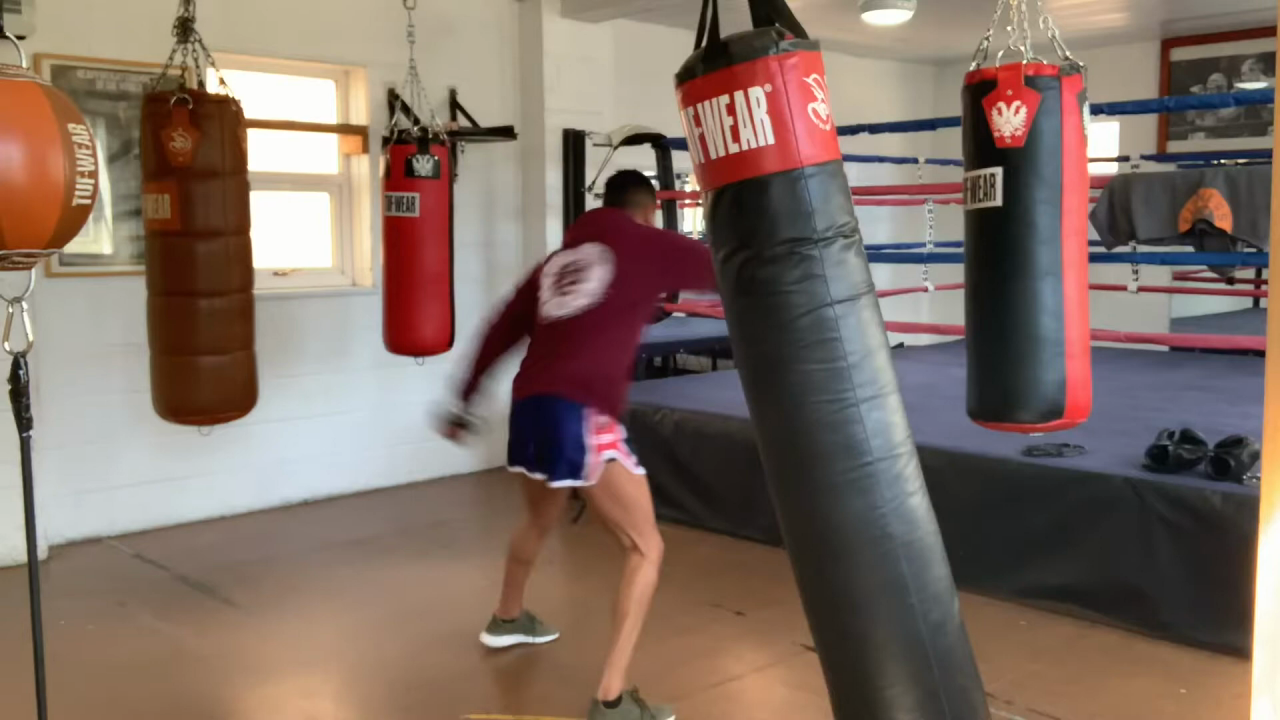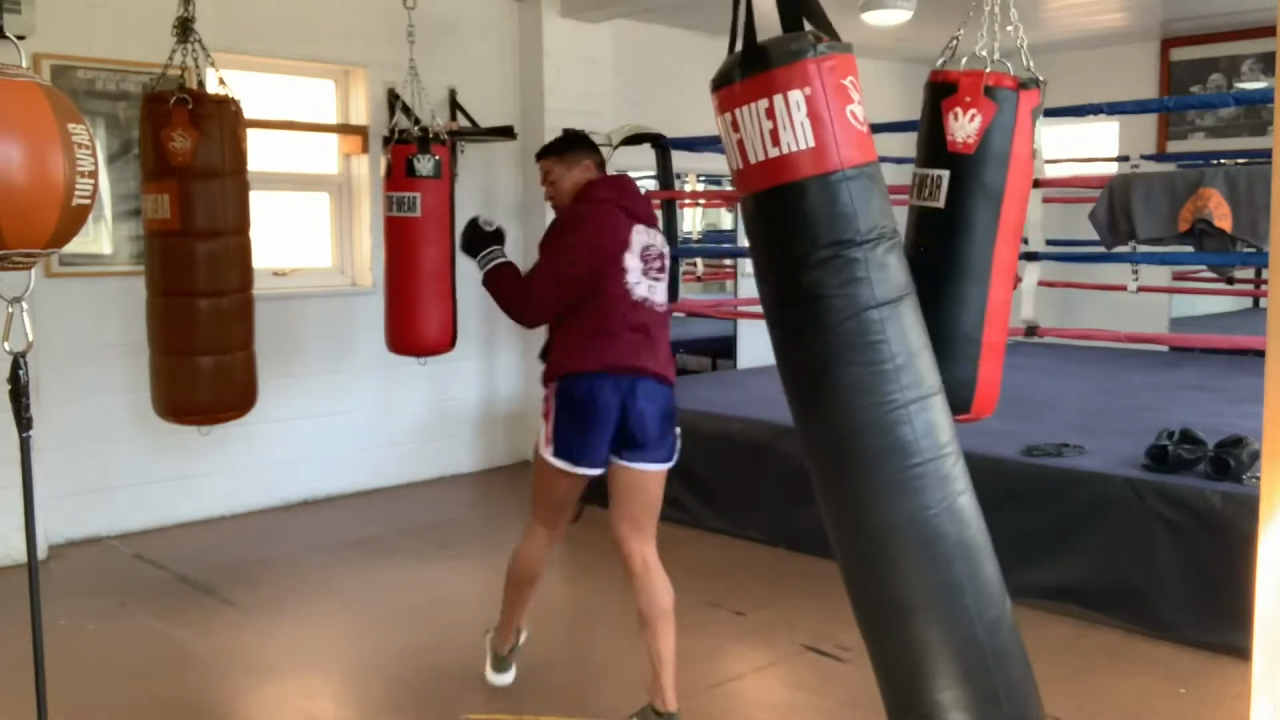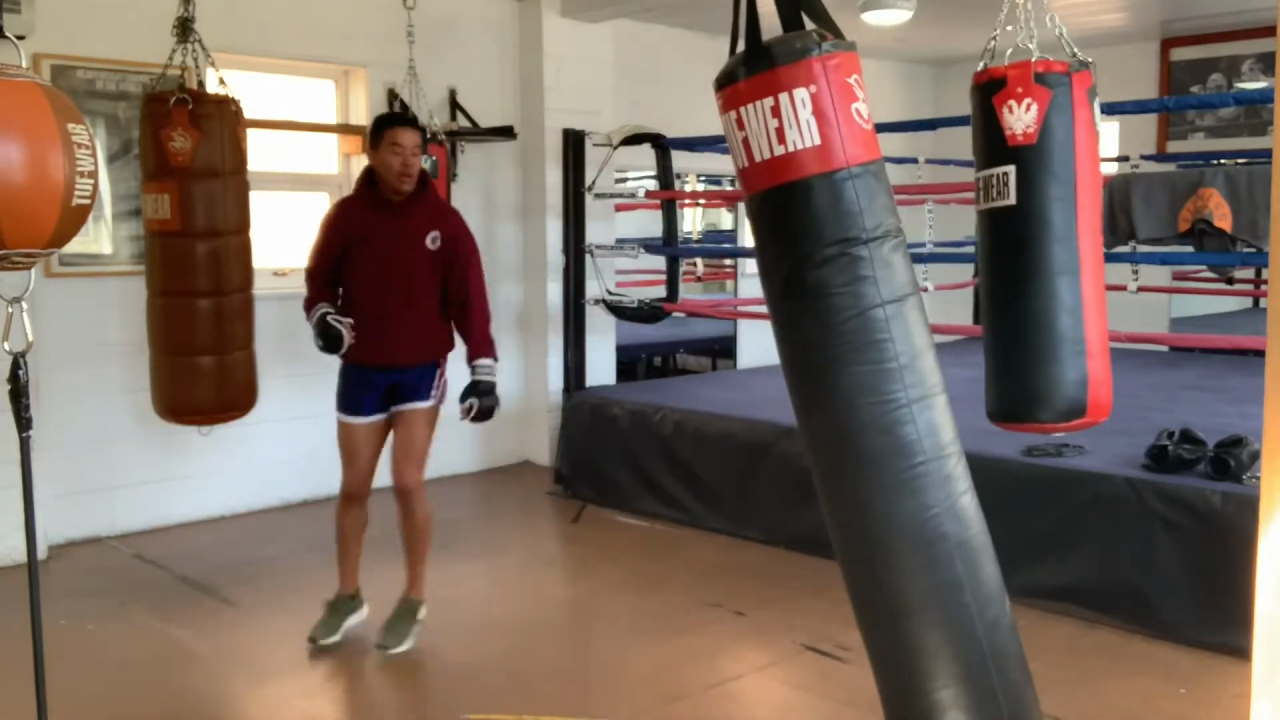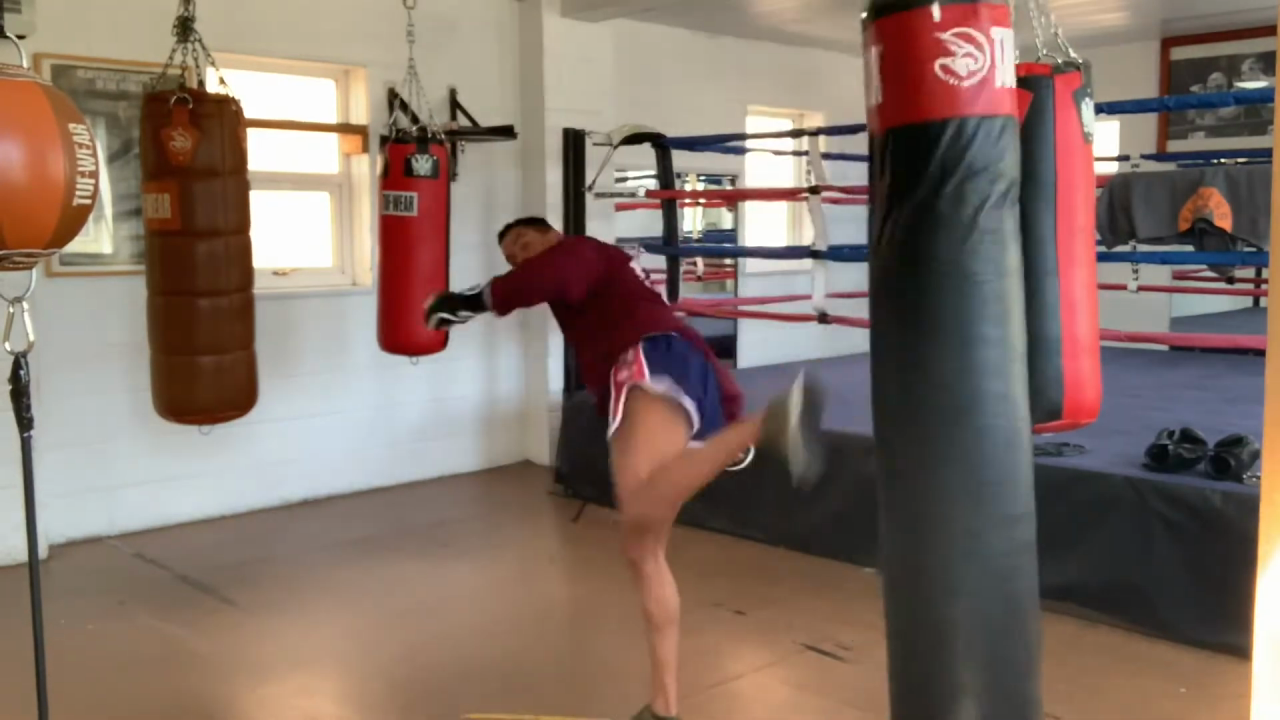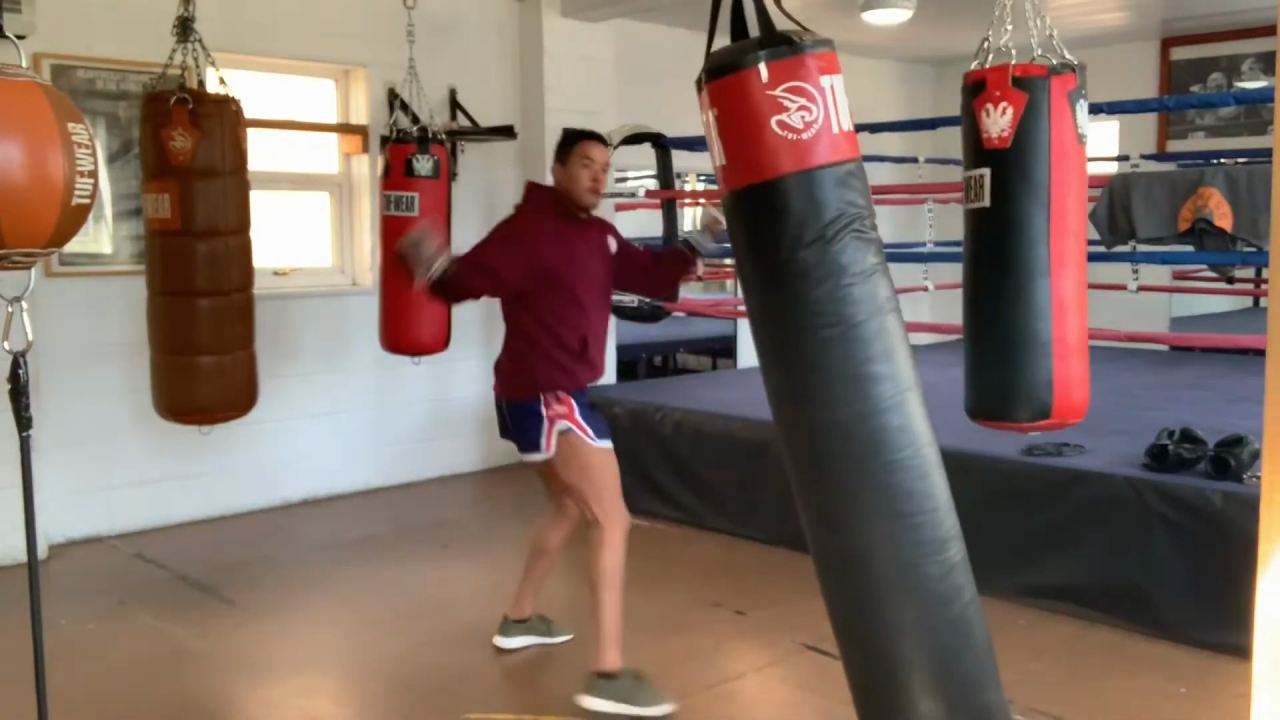
dt=1s
person 1, frame 1
left shoulder: (560, 257)
right shoulder: (645, 250)
left elbow: (501, 331)
right elbow: (702, 267)
left wrist: (465, 399)
left hip: (532, 409)
right hip: (582, 419)
left knee: (539, 522)
right knee: (645, 550)
left ankle: (507, 619)
person 1, frame 2
left shoulder: (585, 223)
right shoulder: (641, 223)
left elbow: (535, 308)
left wrist: (490, 258)
left hip: (584, 387)
right hip: (652, 393)
left knee: (546, 526)
right knee: (639, 550)
left ankle: (501, 649)
person 1, frame 3
left shoulder: (444, 220)
right shoulder: (347, 216)
left elbow: (470, 299)
right elbow: (322, 277)
left wrist: (482, 372)
right wrist: (328, 317)
left hip: (422, 368)
right hip: (364, 367)
left knee: (408, 483)
right knee: (354, 489)
left ankle: (413, 597)
right ankle: (346, 597)
person 1, frame 4
left shoulder: (587, 259)
right shoulder: (605, 274)
left elbow: (547, 278)
left wrist: (474, 299)
right wrist: (726, 394)
left hip: (650, 361)
right hip: (699, 379)
left knee: (642, 504)
right knee: (644, 551)
left ankle: (773, 422)
person 1, frame 5
left shoulder: (599, 236)
right shoulder: (527, 230)
left elbow: (653, 279)
right elbow: (466, 279)
left wrist: (692, 250)
right wrist: (429, 264)
left hip: (561, 394)
right hip: (545, 396)
left knee: (569, 512)
right knee: (611, 522)
left ankle: (520, 618)
